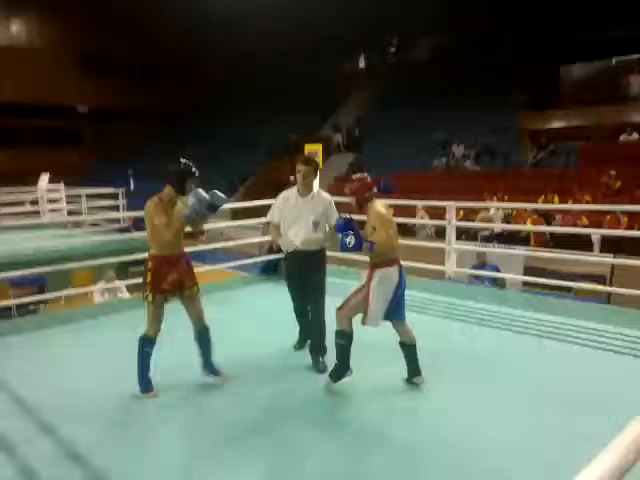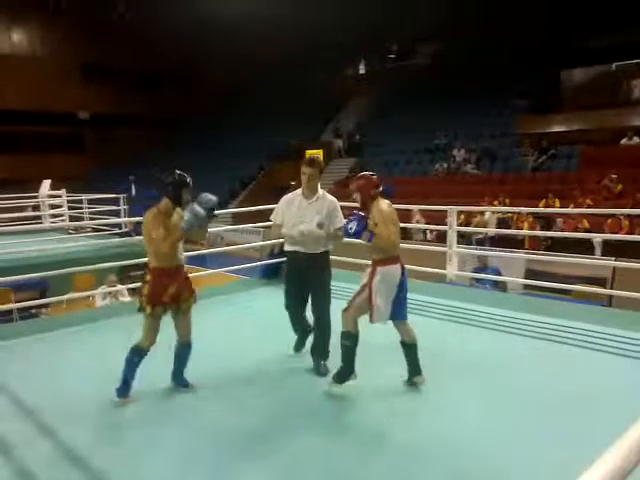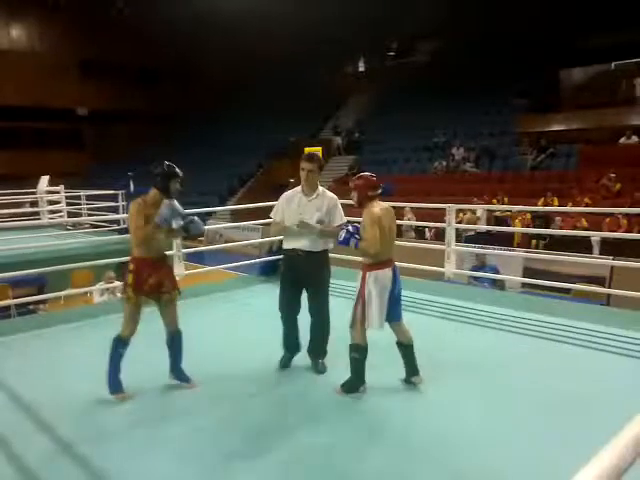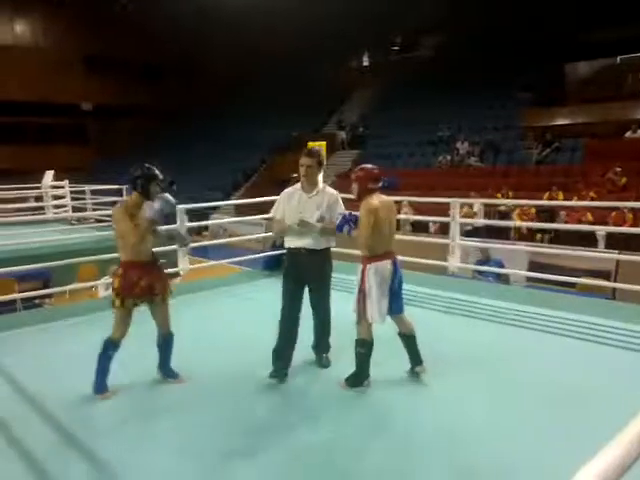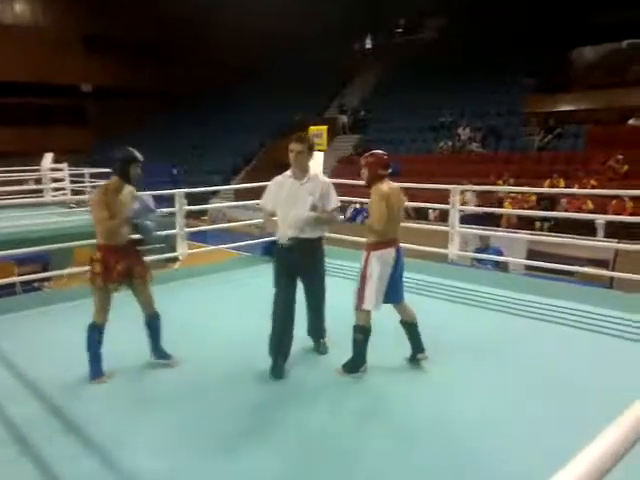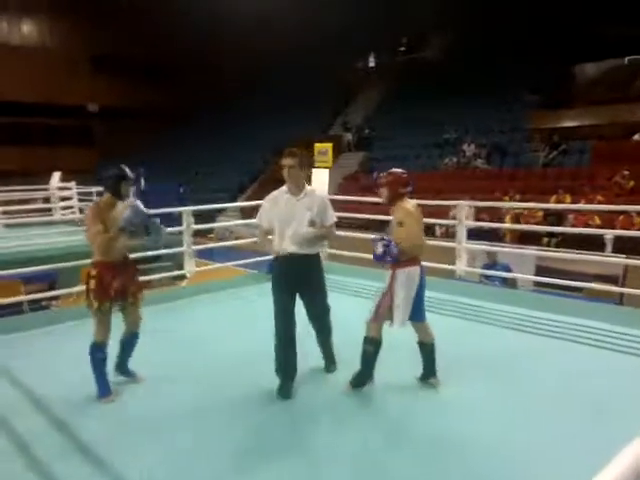
dt=0.2s
person 1, frame 1
left shoulder: (183, 201)
right shoulder: (155, 205)
left elbow: (198, 226)
right elbow: (168, 236)
left wrist: (209, 209)
right wrist: (188, 214)
left hip: (181, 263)
right hip: (160, 267)
left knee: (199, 320)
right knee: (154, 328)
left ankle: (208, 364)
right ankle: (144, 380)
person 1, frame 2
left shoulder: (180, 213)
right shoulder: (153, 216)
left elbow: (198, 236)
right elbow: (165, 249)
left wrist: (207, 215)
right wrist: (184, 227)
left hip: (179, 276)
right hip: (158, 278)
left knee: (185, 336)
right knee: (148, 340)
left ankle: (178, 377)
right ankle: (124, 385)
person 1, frame 3
left shoulder: (166, 205)
right shoulder: (139, 206)
right elbow: (138, 240)
left wrist: (186, 228)
right wrist: (159, 221)
left hip: (162, 266)
right hip: (140, 269)
left knee: (173, 326)
right knee: (129, 329)
left ankle: (176, 370)
right ankle: (114, 381)
person 1, frame 4
left shoulder: (148, 207)
right shoulder: (122, 210)
right elbow: (133, 241)
right wrist: (152, 217)
left hip: (151, 268)
right hip: (129, 272)
left knee: (165, 327)
right knee: (119, 333)
left ankle: (165, 368)
right ankle: (100, 381)
person 1, frame 5
left shoulder: (129, 191)
right shoulder: (100, 195)
right elbow: (104, 230)
left wrist: (138, 226)
right wrist: (130, 216)
left hip: (129, 252)
right hip: (107, 256)
left knee: (150, 307)
right knee: (101, 315)
left ankle: (157, 350)
right ankle: (95, 366)
person 1, frame 6
left shoulder: (125, 206)
right shoulder: (94, 211)
right elbow: (101, 244)
left wrist: (144, 228)
right wrist: (123, 224)
left hip: (125, 268)
right hip: (103, 273)
left knee: (134, 326)
right knee: (102, 333)
left ankle: (121, 365)
right ankle: (102, 385)
person 2, frame 1
left shoulder: (325, 200)
right shoulder: (283, 199)
left elbow: (334, 229)
right elbow: (273, 228)
left wrist: (319, 238)
right wrist: (281, 242)
left hip: (315, 256)
right hip: (292, 256)
left knee: (316, 305)
right knee: (298, 301)
left ankle: (318, 353)
right ankle: (305, 333)
person 2, frame 2
left shoulder: (330, 203)
right shoulder: (287, 200)
left elbow: (338, 233)
right elbow: (274, 231)
left wrist: (319, 236)
right wrist: (289, 234)
left hip: (318, 260)
right hip: (294, 259)
left knee: (321, 310)
right knee: (292, 305)
left ankle: (319, 356)
right ankle: (303, 331)
person 2, frame 3
left shoulder: (329, 200)
right shoulder: (287, 197)
left elbow: (338, 231)
right elbow: (275, 229)
left wrist: (315, 229)
right wrist: (290, 226)
left hip: (317, 258)
right hip: (291, 257)
left knee: (319, 310)
right knee: (287, 308)
left ankle: (317, 355)
right ankle: (291, 349)
person 2, frame 4
left shoulder: (330, 196)
right shoulder: (288, 194)
left elbow: (339, 228)
right elbow: (276, 226)
left wrist: (317, 226)
right wrist: (291, 225)
left hip: (320, 256)
right hip: (294, 256)
left knee: (321, 307)
right knee: (289, 310)
left ankle: (321, 349)
right ankle: (281, 362)
person 2, frame 5
left shoulder: (322, 183)
right shoulder: (277, 183)
left elbow: (333, 216)
right elbow: (267, 217)
left wrist: (312, 218)
right wrist: (279, 233)
left hip: (311, 246)
right hip: (285, 247)
left knee: (315, 295)
right knee: (282, 303)
left ankle: (317, 336)
right ankle: (278, 357)
person 2, frame 6
left shoulder: (319, 198)
right shoulder: (273, 199)
left elbow: (331, 231)
right elbow: (263, 234)
left wrist: (312, 233)
right wrist: (273, 245)
left hip: (310, 262)
right hip: (283, 263)
left knee: (319, 313)
right knee: (283, 322)
left ankle: (328, 354)
right ankle: (286, 377)
person 3, frame 1
left shoulder: (377, 212)
right shoulder: (378, 209)
left elbow: (390, 245)
left wrist: (361, 244)
right wrist: (353, 231)
left hip: (382, 274)
right hip: (393, 271)
left knee: (344, 313)
right knee: (399, 323)
left ankle: (342, 367)
right ankle: (415, 373)
person 3, frame 2
left shoulder: (379, 209)
right shoulder: (385, 206)
left elbow: (389, 241)
left wrist: (362, 232)
right wrist: (365, 224)
left hip: (383, 270)
right hip: (396, 268)
left knee: (350, 314)
right knee: (401, 321)
left ankle: (347, 368)
right ankle: (415, 373)
person 3, frame 3
left shoulder: (370, 213)
right shoulder: (387, 209)
left elbow: (372, 249)
left wrist: (351, 240)
right wrist: (359, 234)
left hip: (374, 274)
right hip: (390, 270)
left knee: (357, 326)
right knee: (396, 323)
left ankle: (357, 380)
right ankle: (413, 373)
person 3, frame 4
left shoulder: (368, 204)
right shoulder: (387, 202)
left elbow: (364, 239)
left wrist: (348, 227)
right wrist: (357, 223)
left hip: (374, 266)
right hip: (391, 262)
left knee: (363, 321)
right knee: (398, 315)
left ankle: (361, 374)
right ankle: (417, 363)
person 3, frame 5
left shoulder: (379, 190)
right shoulder: (396, 189)
left elbow: (377, 224)
left wrist: (357, 217)
right wrist: (366, 214)
left hip: (379, 254)
right hip: (393, 250)
left knee: (362, 307)
right knee: (399, 303)
left ankle: (358, 361)
right ankle: (418, 351)
person 3, frame 6
left shoulder: (405, 209)
right shoulder: (404, 208)
left elbow: (418, 243)
left wrist: (392, 250)
right wrist: (389, 244)
left hip: (405, 271)
right hip: (413, 270)
left knee: (375, 321)
right knee: (419, 322)
left ankle: (365, 374)
right ankle: (430, 374)
